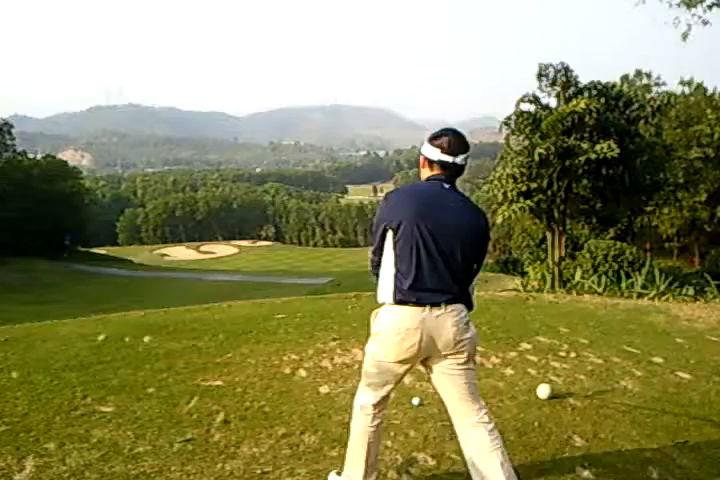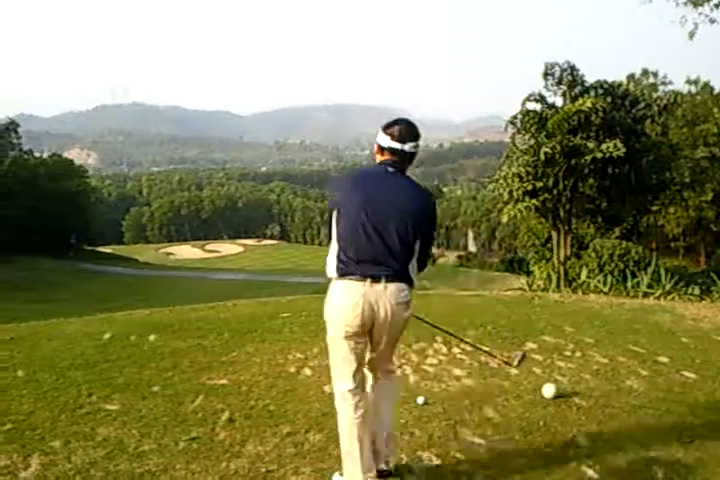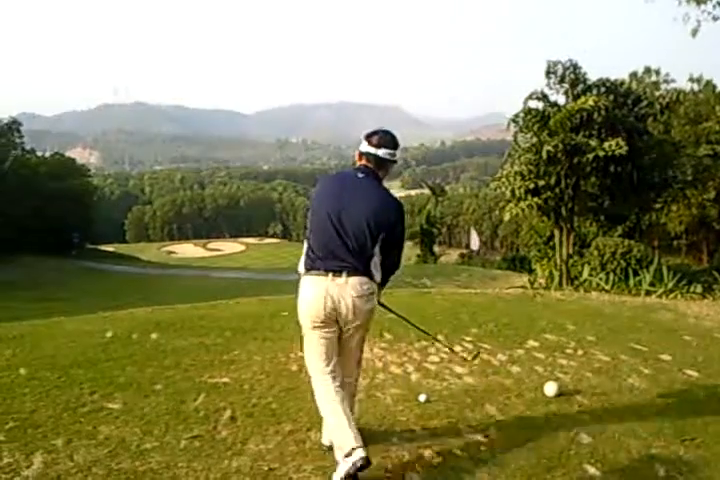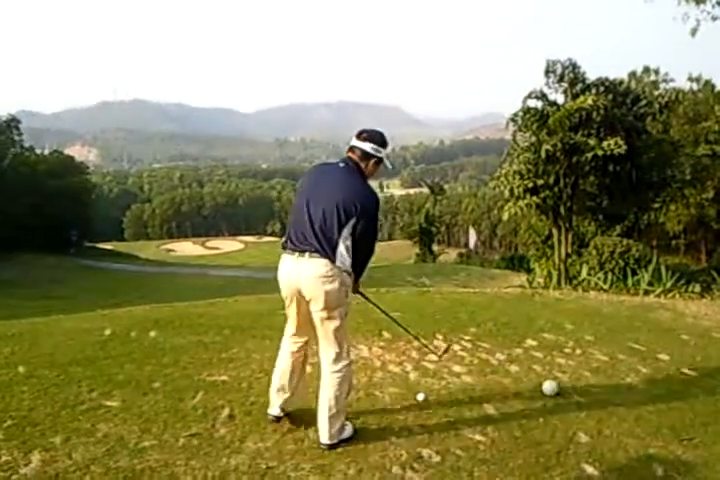
dt=0.3s
person 1, frame 1
left shoulder: (397, 202)
right shoulder: (476, 217)
left elbow: (378, 257)
right elbow: (468, 273)
left hip: (401, 319)
right hip: (451, 321)
left knee: (369, 402)
right knee: (473, 415)
person 1, frame 2
left shoulder: (346, 184)
right shoulder: (423, 200)
right elbow: (422, 257)
left hip: (348, 293)
right hip: (395, 295)
left knee: (349, 388)
right knee: (383, 374)
person 1, frame 3
left shoulder: (325, 186)
right shoulder: (390, 206)
right elbow: (391, 260)
right wrist: (374, 286)
left hip: (315, 285)
right hip: (357, 289)
left knee: (323, 369)
right knee: (348, 364)
right ankle: (343, 439)
person 1, frame 4
left shoulder: (314, 174)
right shoulder: (365, 196)
right elbow: (364, 246)
right wrist: (353, 278)
left hip: (290, 264)
right hip: (325, 272)
left knee: (295, 336)
right knee: (335, 355)
left ankle: (278, 403)
right ankle: (331, 430)
